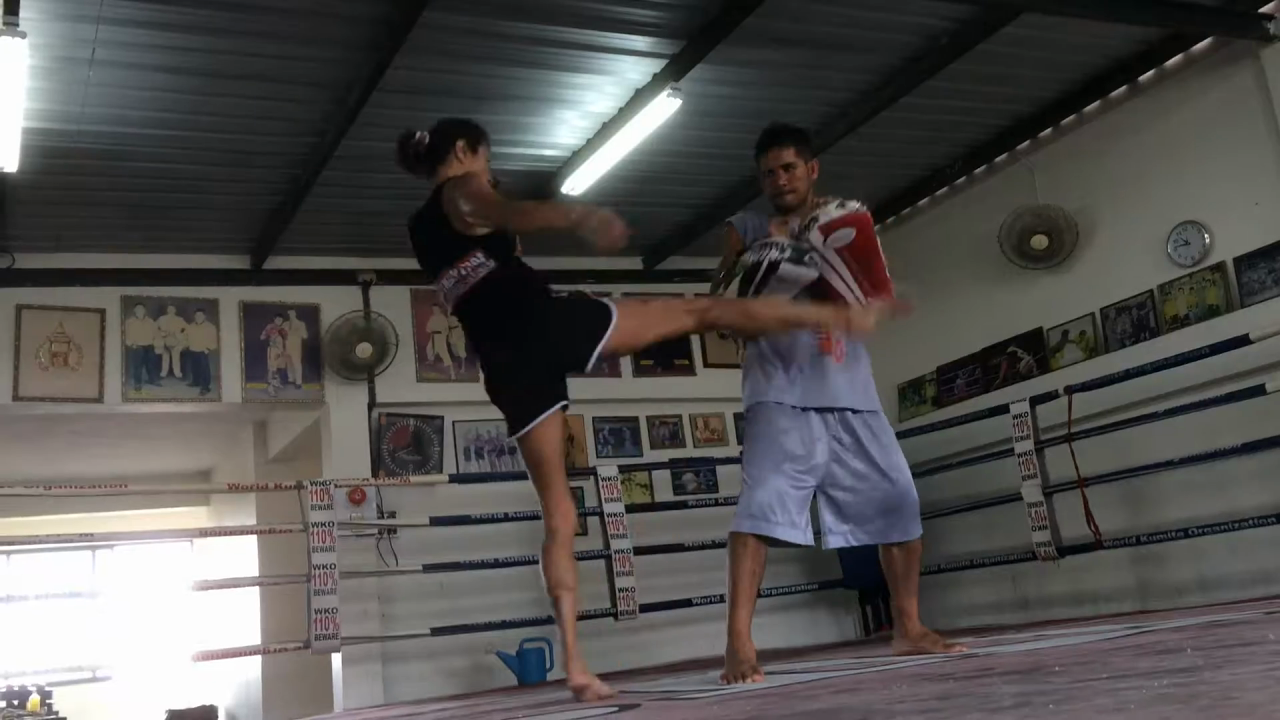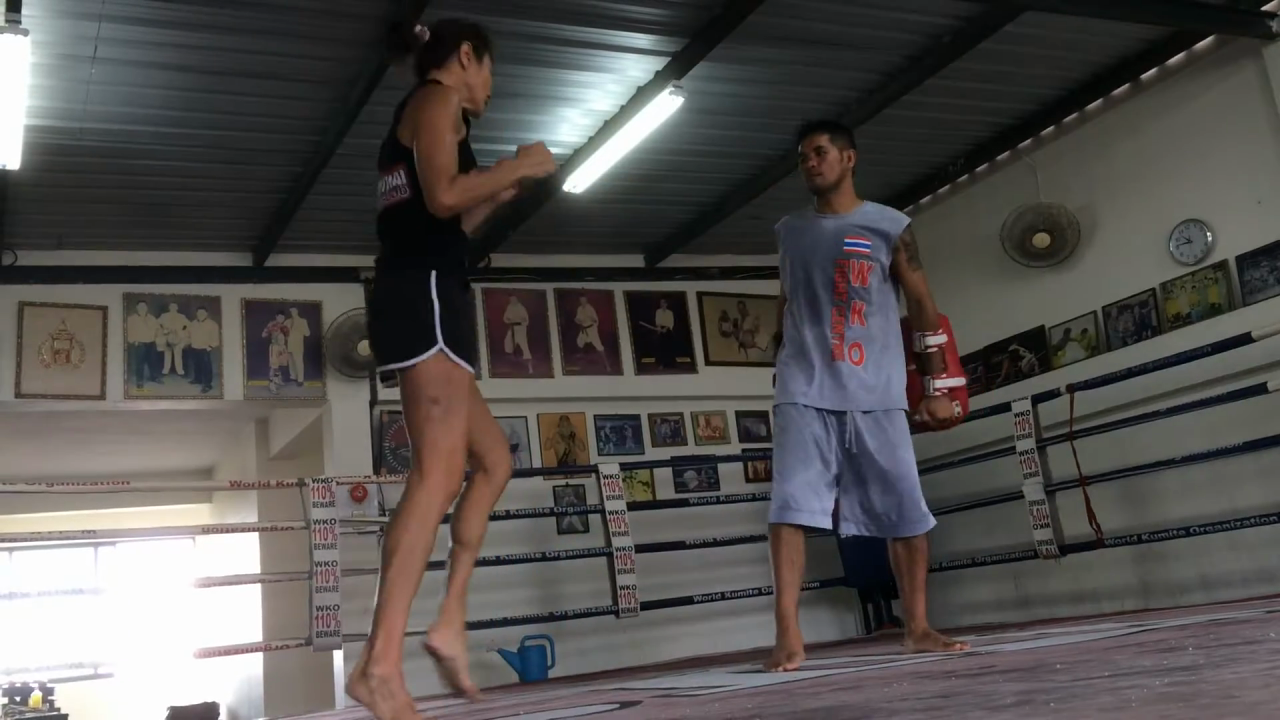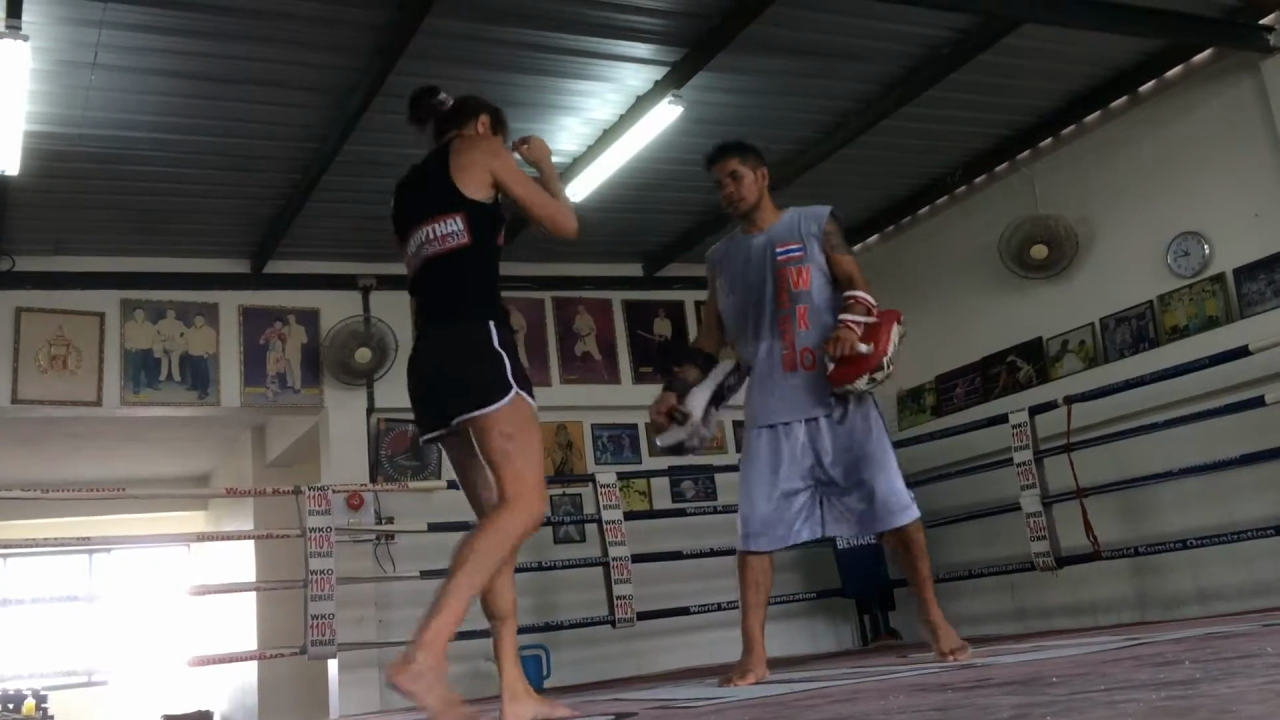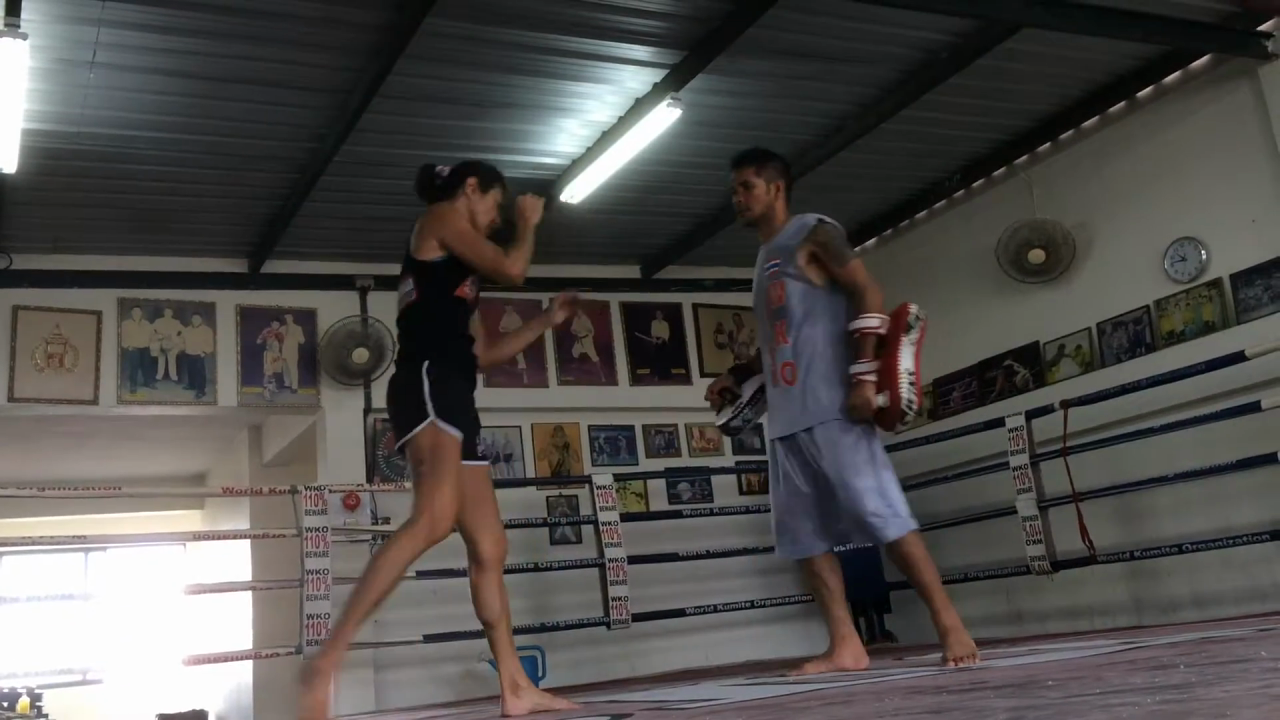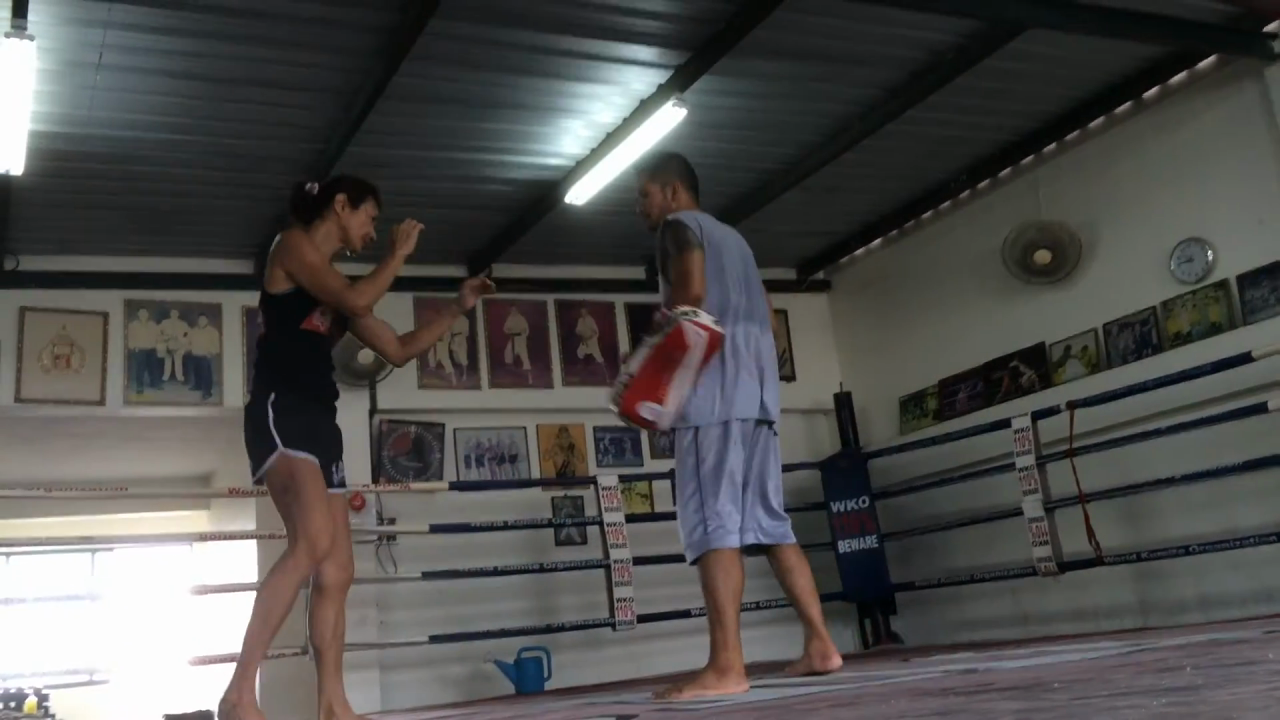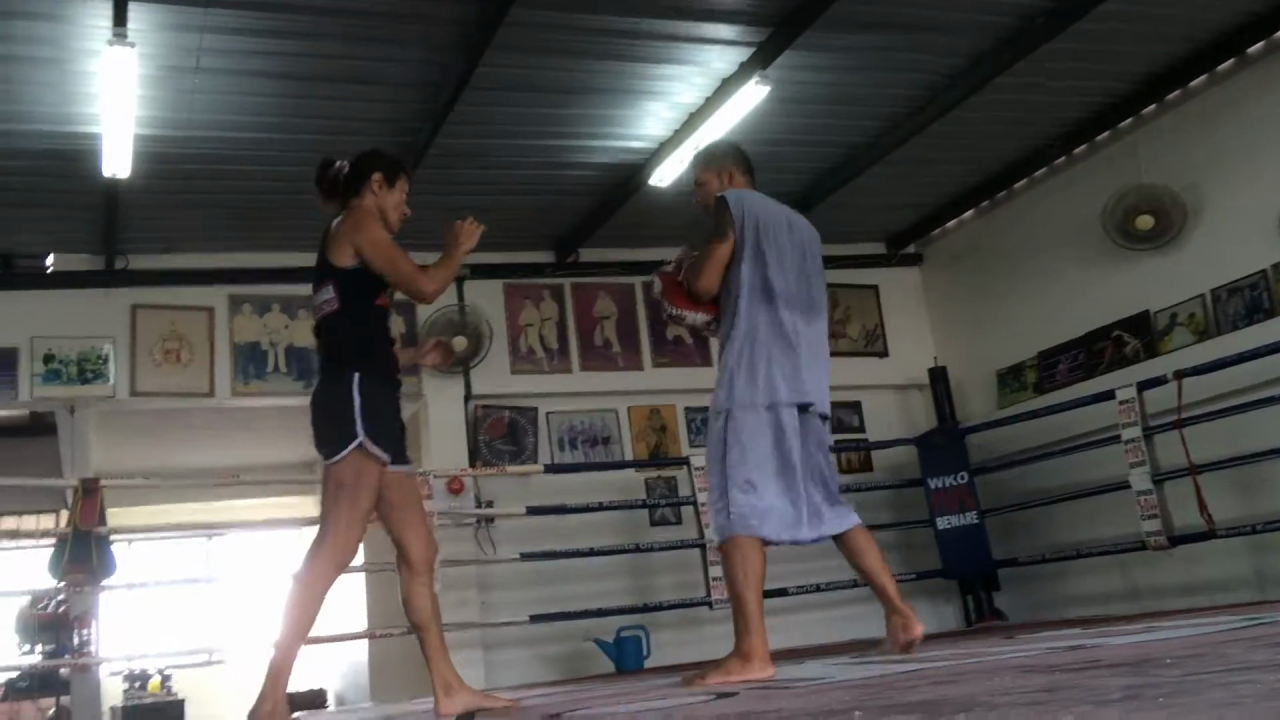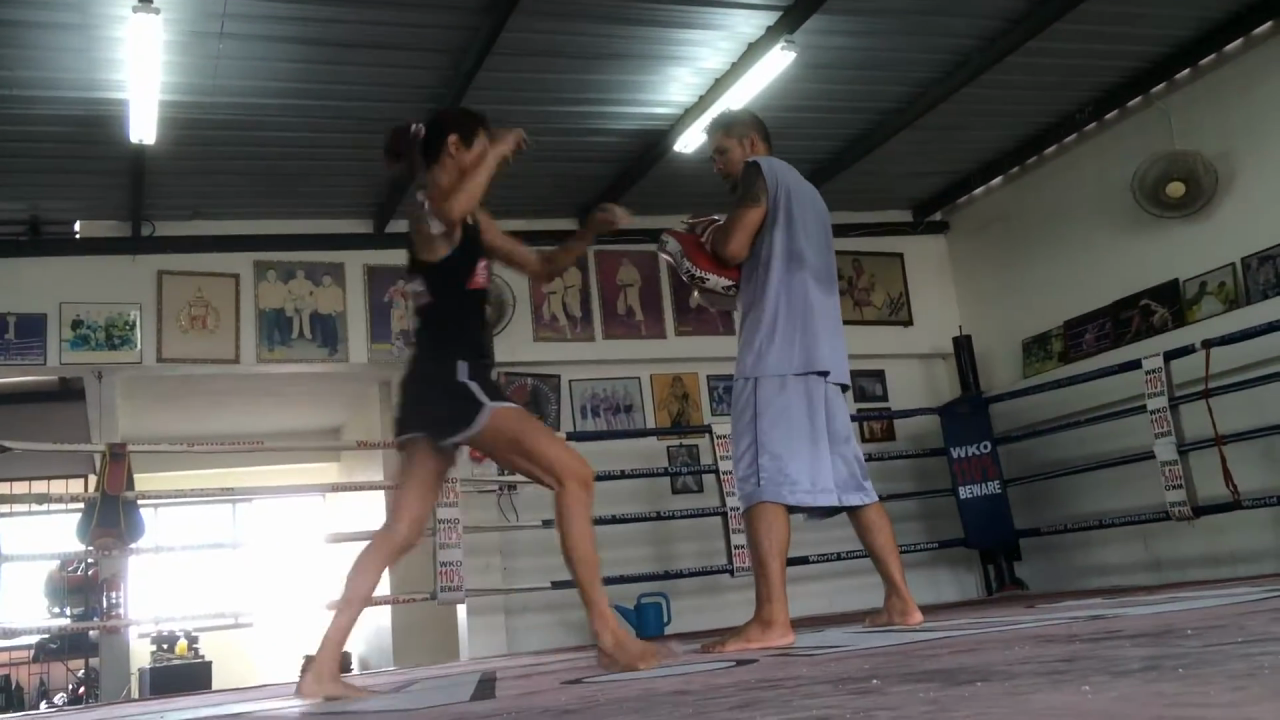
dt=0.7s
person 1, frame 1
left shoulder: (420, 226)
right shoulder: (465, 190)
right elbow: (519, 216)
right wrist: (585, 217)
left hip: (510, 371)
right hip: (555, 326)
left knee: (558, 514)
right knee: (705, 309)
left ankle: (575, 662)
right ankle: (838, 316)
person 1, frame 2
left shoulder: (412, 124)
right shoulder: (436, 98)
right elbow: (442, 196)
left wrist: (492, 197)
right wrist: (520, 165)
left hip: (414, 308)
right hip: (425, 303)
left knee: (492, 460)
right knee: (439, 473)
left ankle: (449, 624)
right ankle: (379, 663)
person 1, frame 3
left shoulder: (407, 188)
right shoulder: (478, 151)
right elbow: (564, 225)
right wrist: (544, 165)
left hip: (429, 360)
right hip: (477, 345)
left knee: (503, 514)
right knee: (522, 505)
right ankle: (424, 657)
person 1, frame 4
left shoulder: (450, 266)
right shoulder: (439, 220)
left elbow: (483, 352)
right elbow: (511, 269)
left wrist: (543, 322)
right wrist: (527, 223)
left hip: (454, 401)
right hip: (429, 386)
left knee: (490, 548)
right knee: (436, 518)
right ankle: (328, 659)
person 1, frame 5
left shoulder: (334, 281)
right shoulder: (291, 244)
left elbow: (399, 347)
right elbow: (354, 302)
left wrist: (459, 305)
right wrist: (397, 256)
left hip: (315, 423)
right hip: (281, 411)
left knee: (332, 573)
right knee: (315, 546)
person 1, frame 6
left shoulder: (347, 254)
right shoulder: (356, 222)
right elbow: (423, 287)
left wrist: (414, 355)
right wrist: (459, 248)
left hip: (368, 403)
right hip: (355, 399)
left knee: (418, 550)
right knee: (337, 545)
person 1, frame 7
left shoulder: (472, 220)
right shoulder: (433, 205)
left elbow: (538, 263)
right elbow: (454, 206)
left wrist: (591, 230)
right wrist: (497, 153)
left hip: (437, 387)
right hip: (451, 382)
left knee: (403, 531)
right knee: (572, 476)
left ankle: (324, 665)
right ankle: (608, 637)
person 2, frame 1
right shoulder: (745, 229)
right elbow: (721, 297)
left hip: (850, 393)
right hip: (782, 392)
left knee: (898, 501)
right knee: (761, 506)
left ankle: (908, 628)
right ankle: (739, 644)
person 2, frame 2
left shoulder: (890, 226)
right shoulder: (790, 231)
left elbow: (923, 307)
left wrist: (937, 386)
right wrist: (787, 375)
left hip: (876, 393)
right hip: (805, 391)
left knee: (906, 508)
right knee: (792, 501)
left ankle: (918, 627)
right ankle: (788, 636)
person 2, frame 3
left shoulder: (816, 223)
right shoulder: (721, 258)
left elbow: (856, 283)
right elbow: (710, 339)
left wrist: (850, 325)
right wrist: (677, 390)
left hip: (836, 395)
right hip: (770, 408)
left knee: (891, 503)
right knee: (758, 526)
left ankle: (935, 621)
right ankle: (753, 654)
person 2, frame 4
left shoulder: (813, 233)
right shoulder: (766, 257)
left elbow: (869, 295)
left wrist: (864, 376)
right wrist: (738, 375)
left hip: (832, 408)
right hip: (788, 417)
left knee: (879, 512)
right knee: (803, 536)
left ankle: (950, 625)
right ankle: (845, 646)
person 2, frame 5
left shoulder: (680, 226)
right shoulder: (733, 238)
left elbow: (691, 293)
left hip: (712, 399)
right hip: (757, 397)
left knee: (713, 525)
right knee: (768, 523)
left ankle: (726, 666)
right ankle: (820, 644)
person 2, frame 6
left shoulder: (733, 205)
right shoulder: (800, 225)
left elbow: (705, 285)
left wrist: (690, 268)
right wrist: (722, 307)
left hip: (751, 382)
right hip: (805, 384)
left knee: (738, 510)
right knee: (829, 506)
left ankle: (750, 651)
right ankle: (901, 615)
person 2, frame 7
left shoulder: (762, 171)
right shoulder: (803, 193)
left elbow: (733, 248)
left wrist: (709, 233)
right wrist: (714, 268)
left hip: (776, 352)
right hip: (821, 352)
left knee: (763, 478)
right knee: (847, 478)
left ankle: (771, 618)
right ankle: (901, 601)
